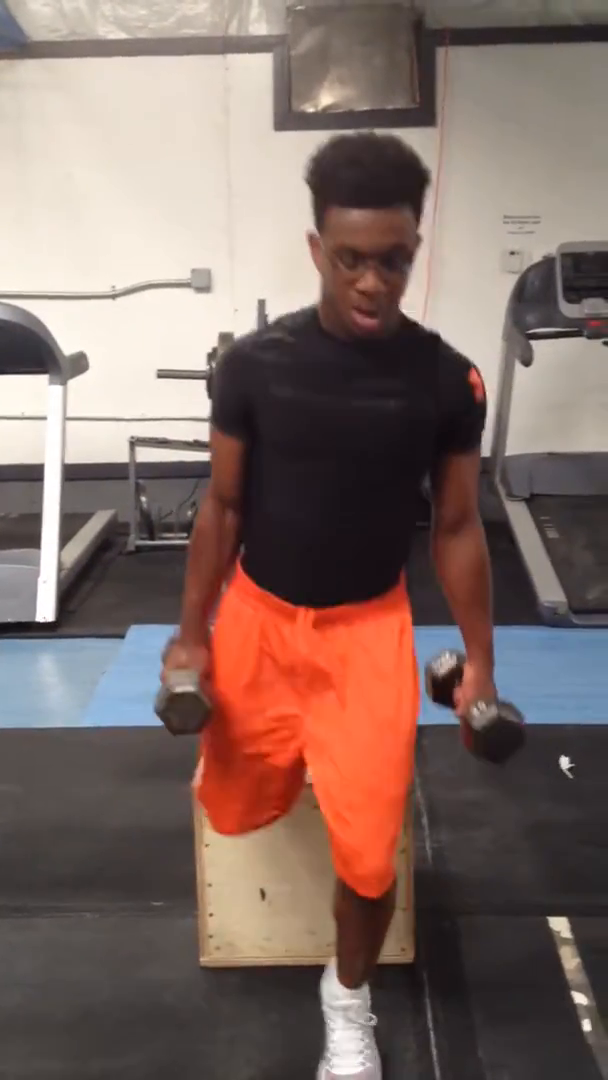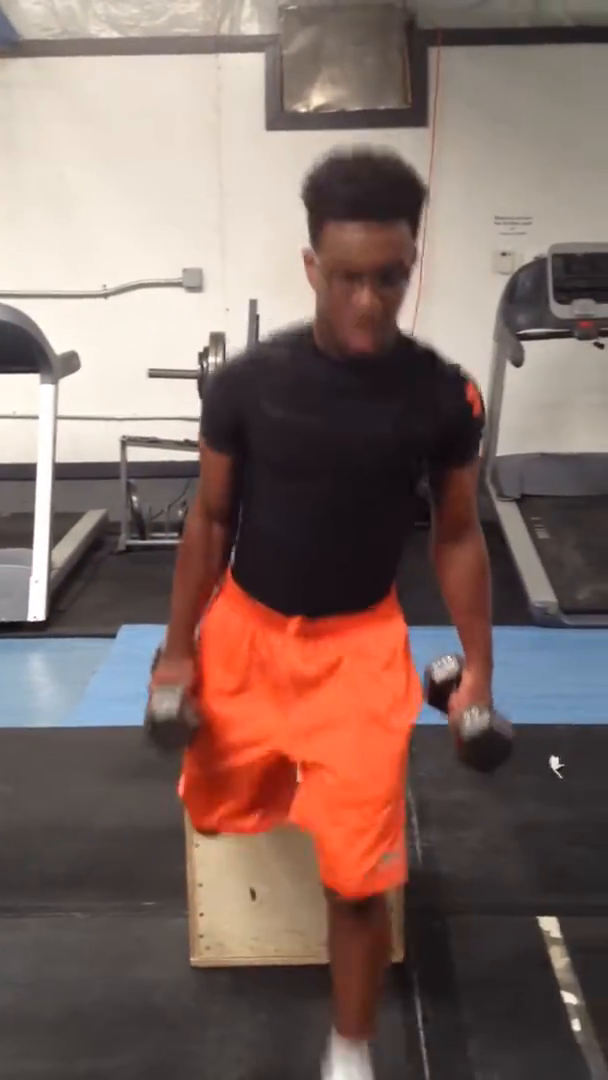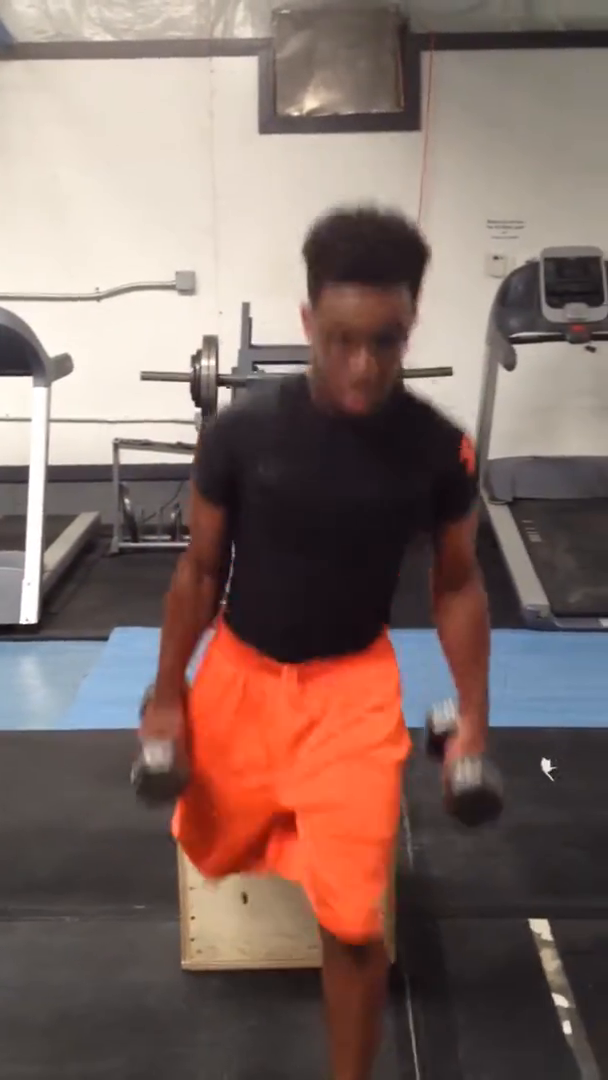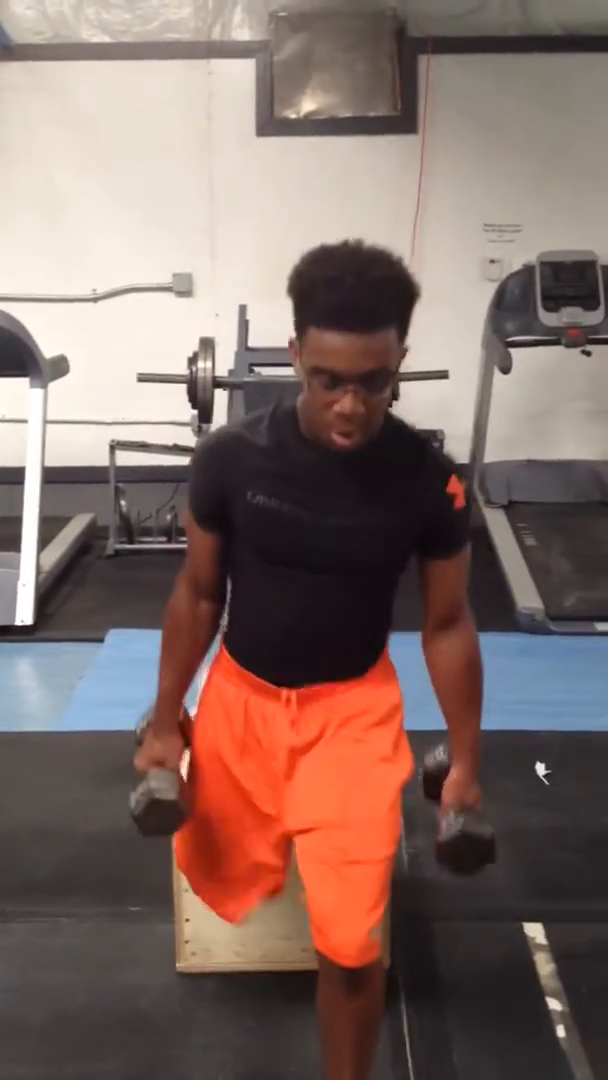
dt=0.1s
person 1, frame 1
left shoulder: (447, 378)
right shoulder: (254, 364)
left elbow: (458, 527)
right elbow: (222, 508)
left wrist: (480, 659)
right wrist: (191, 633)
left hip: (369, 633)
right hip: (258, 620)
left knee: (367, 857)
right knee: (238, 809)
left ankle: (348, 999)
right ankle: (292, 764)
person 1, frame 2
left shoulder: (443, 395)
right shoulder: (246, 382)
left elbow: (458, 536)
right elbow: (210, 523)
left wrist: (478, 669)
right wrist: (178, 649)
left hip: (360, 647)
right hip: (247, 633)
left knee: (359, 876)
right knee: (217, 805)
right ankle: (281, 775)
person 1, frame 3
left shoulder: (437, 448)
right shoulder: (239, 431)
left elbow: (457, 583)
right elbow: (200, 568)
left wrist: (474, 721)
right wrist: (166, 696)
left hip: (353, 689)
right hip: (240, 674)
left knee: (352, 917)
right knee: (214, 849)
right ankle: (268, 815)
person 1, frame 4
left shoulder: (429, 482)
right shoulder: (229, 459)
left elbow: (447, 624)
right elbow: (197, 596)
left wrist: (466, 764)
right wrist: (165, 725)
left hip: (352, 711)
right hip: (241, 699)
left knee: (348, 942)
right knee: (219, 880)
right ankle: (272, 834)
